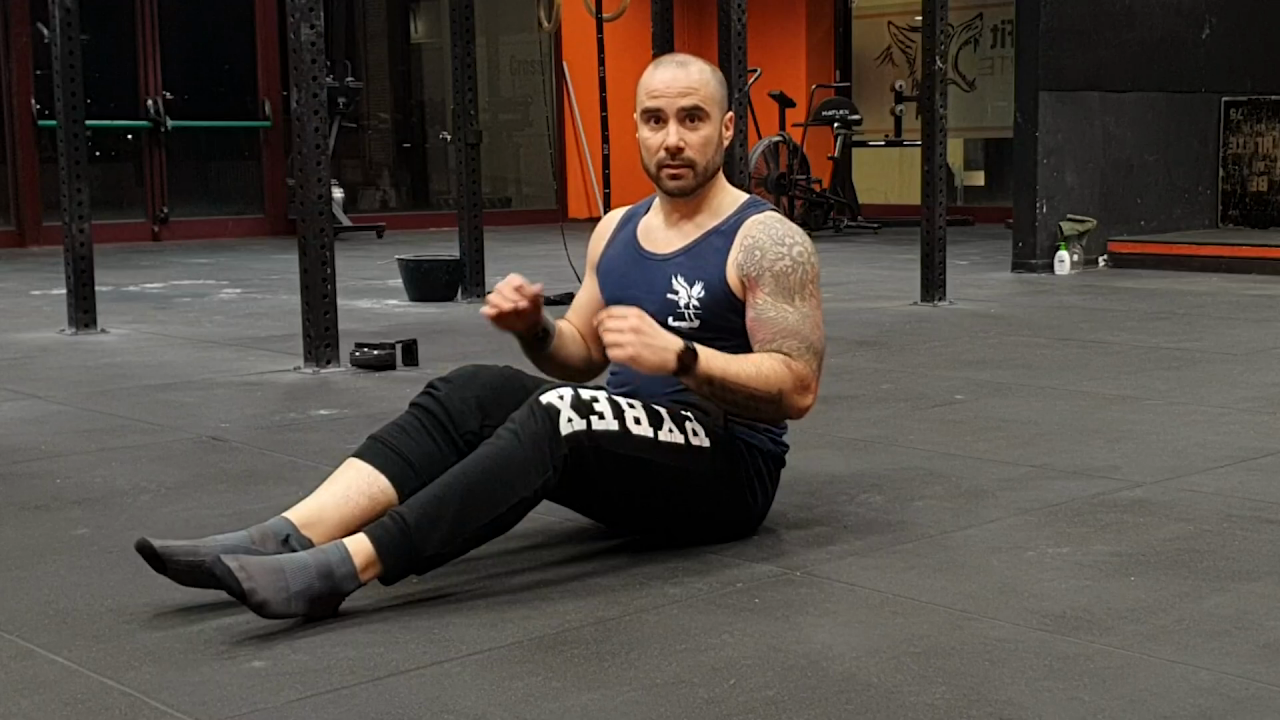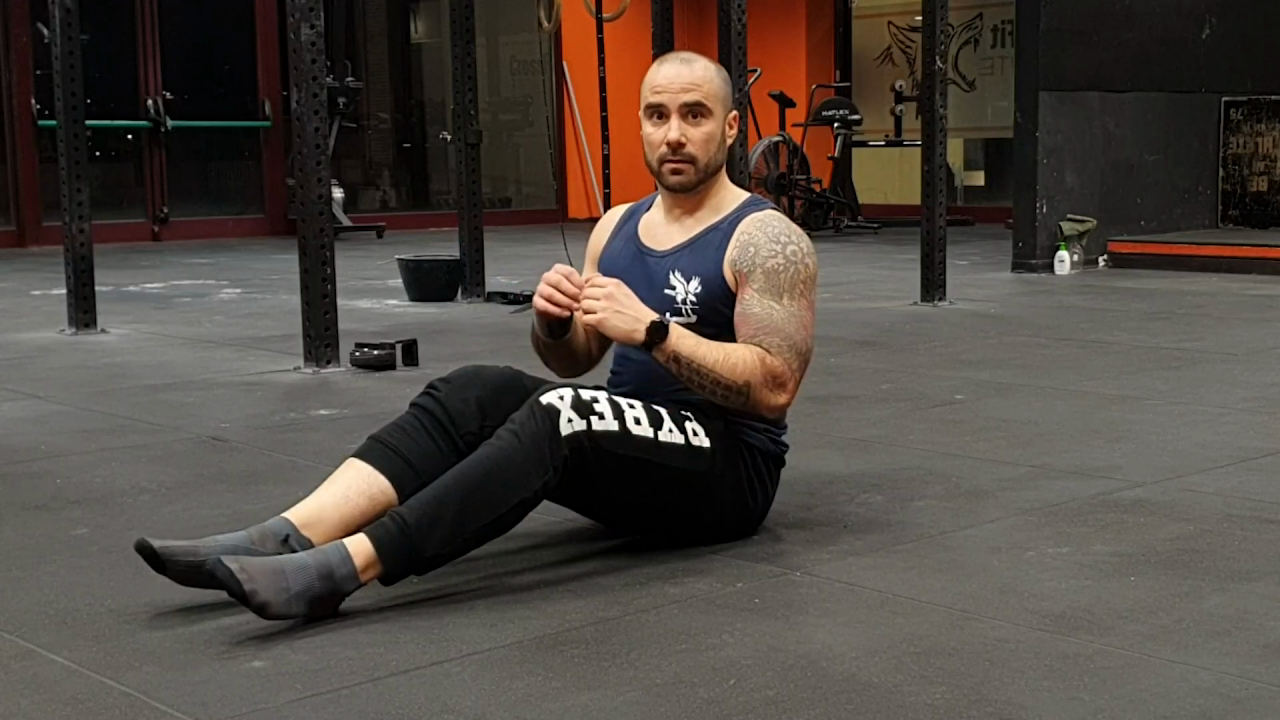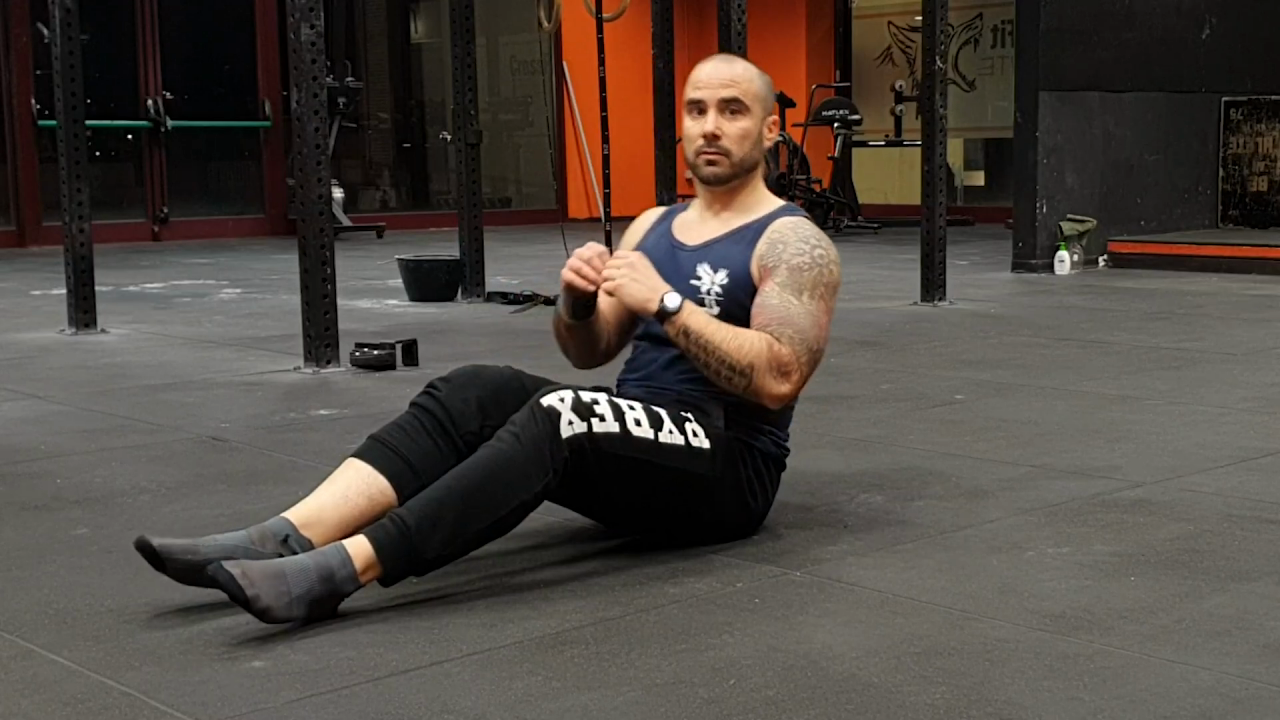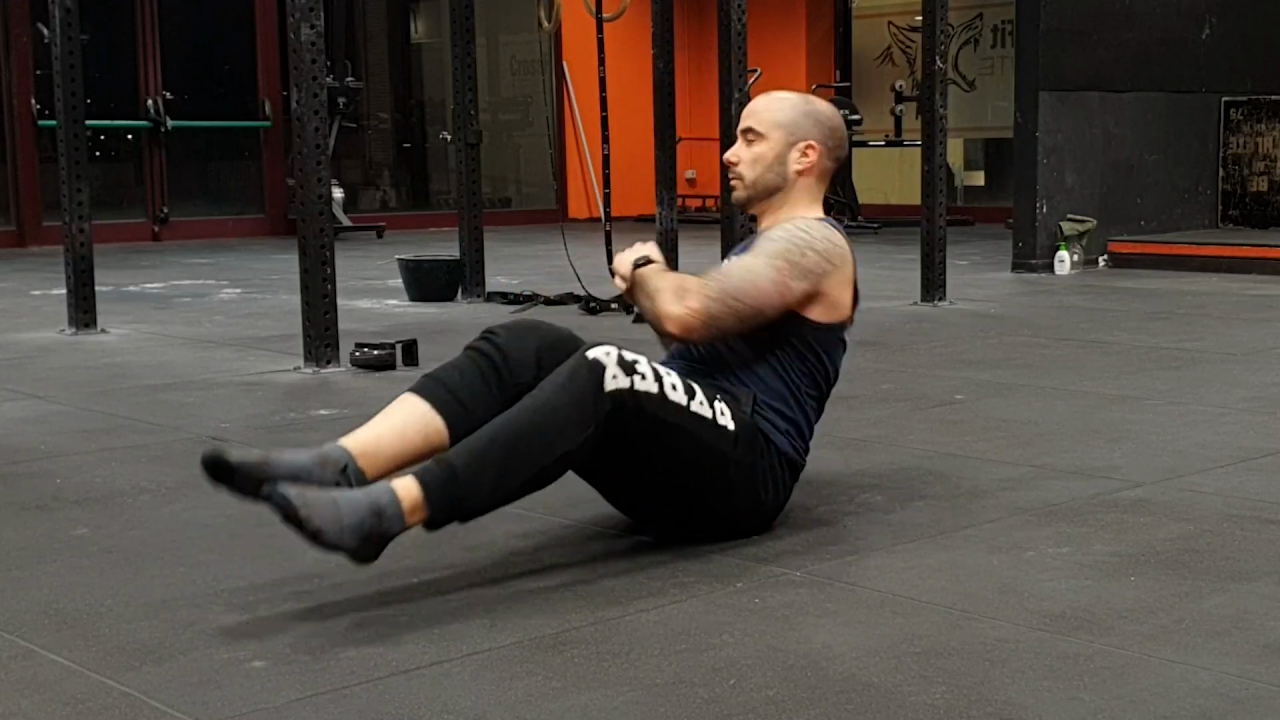
dt=0.5s
person 1, frame 1
left shoulder: (767, 242)
right shoulder: (617, 230)
left elbow: (796, 390)
right elbow: (579, 364)
left wrist: (679, 358)
right wrist: (532, 327)
left hip: (723, 472)
right hip: (627, 451)
left knee: (559, 418)
right knee: (475, 392)
left ankle: (342, 566)
right ankle: (283, 539)
person 1, frame 2
left shoulder: (766, 240)
right shoulder: (618, 227)
left elbow: (774, 389)
right elbow: (571, 363)
left wrist: (649, 329)
right wrist: (552, 318)
left hip: (726, 472)
right hip: (627, 449)
left knee: (562, 416)
right knee: (478, 393)
left ankle: (343, 568)
right ankle: (285, 539)
person 1, frame 3
left shoulder: (795, 245)
right shoulder: (654, 226)
left elbow: (775, 380)
right elbow: (588, 350)
left wrist: (662, 302)
right wrist: (578, 296)
left hip: (725, 470)
right hip: (635, 440)
left knee: (559, 419)
right knee: (476, 392)
left ankle: (338, 569)
right ankle: (281, 540)
person 1, frame 4
left shoulder: (812, 244)
right shoulder: (766, 245)
left elbow: (685, 313)
left wrist: (647, 270)
right wrist: (647, 285)
left hip: (740, 471)
right hip: (664, 444)
left knee: (606, 370)
right knee: (527, 345)
left ankle: (384, 511)
right ankle: (336, 468)
